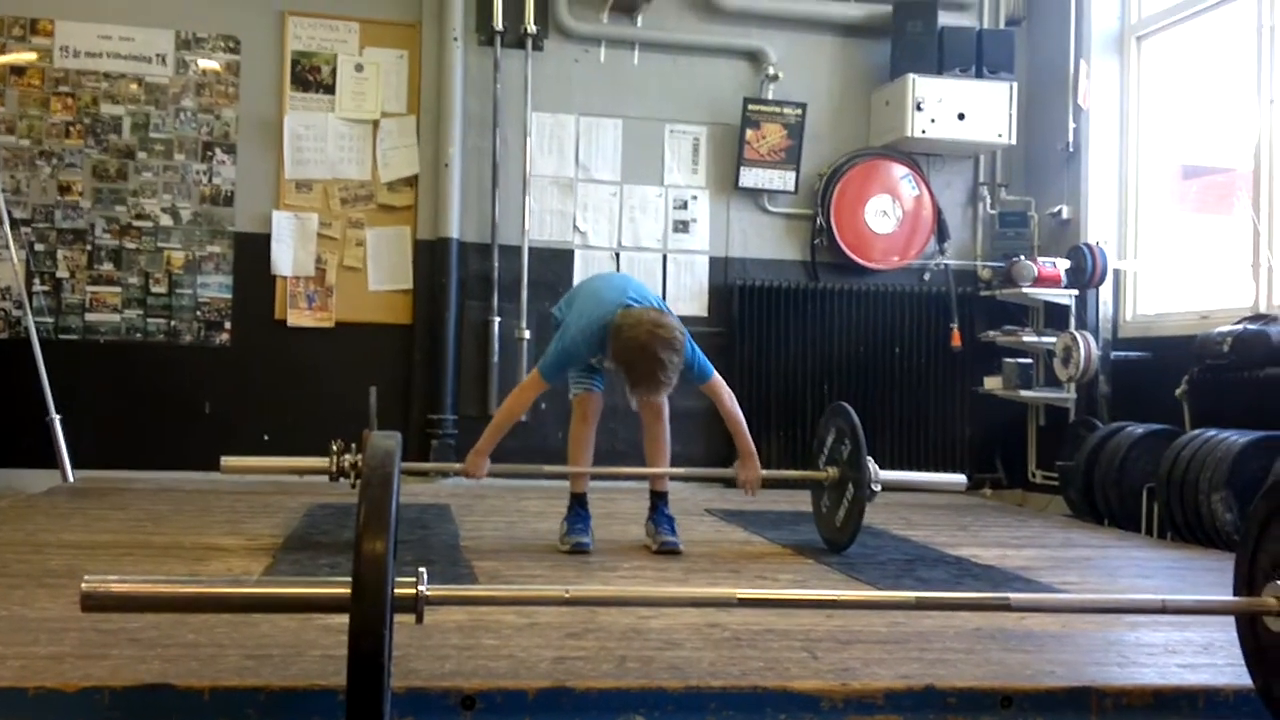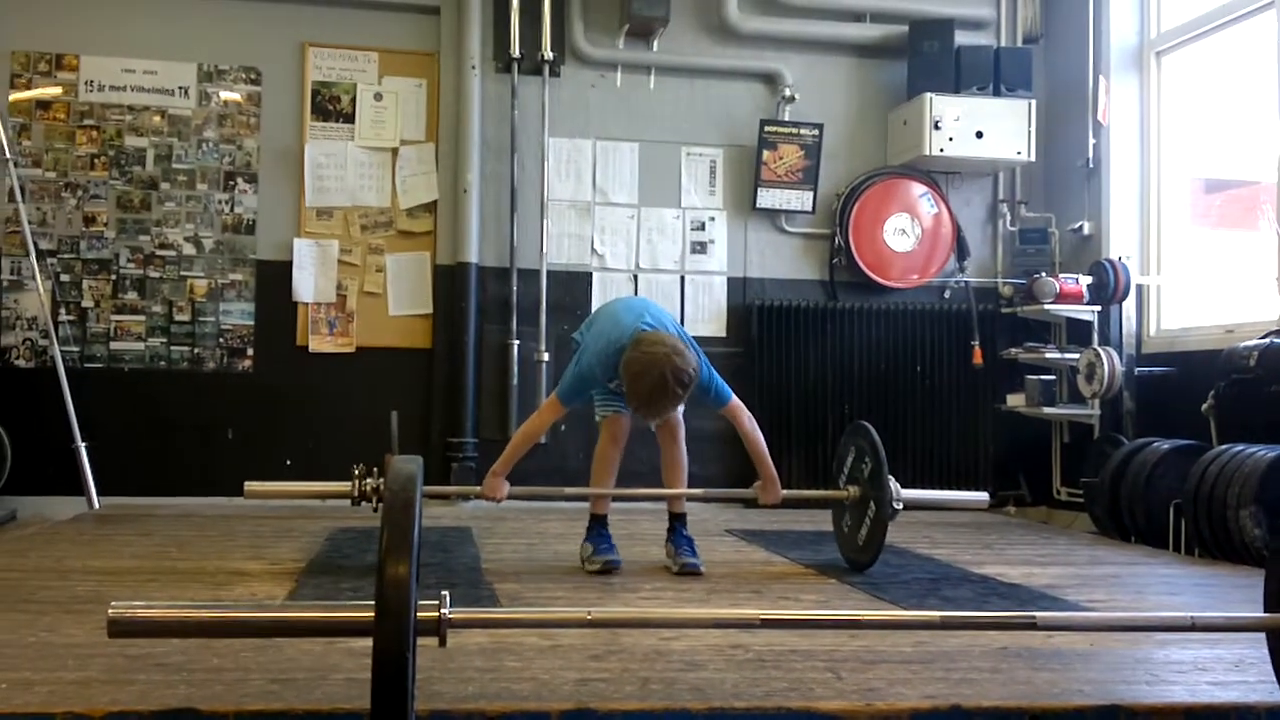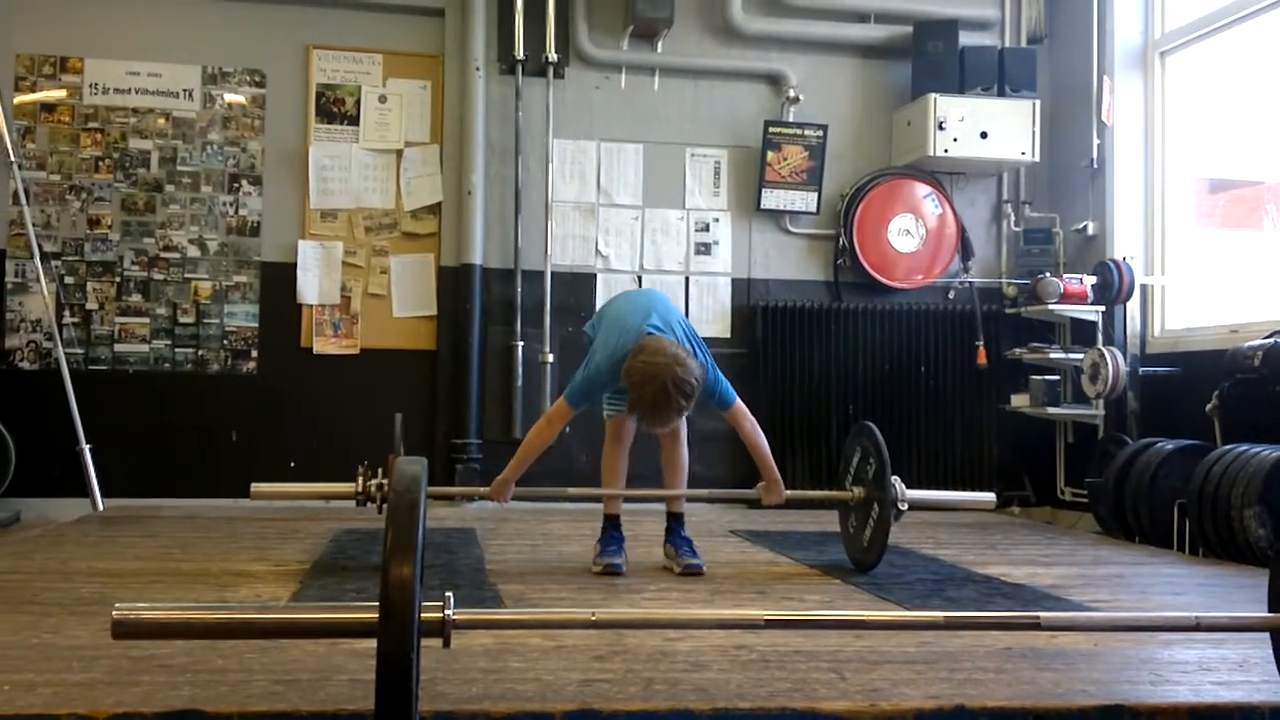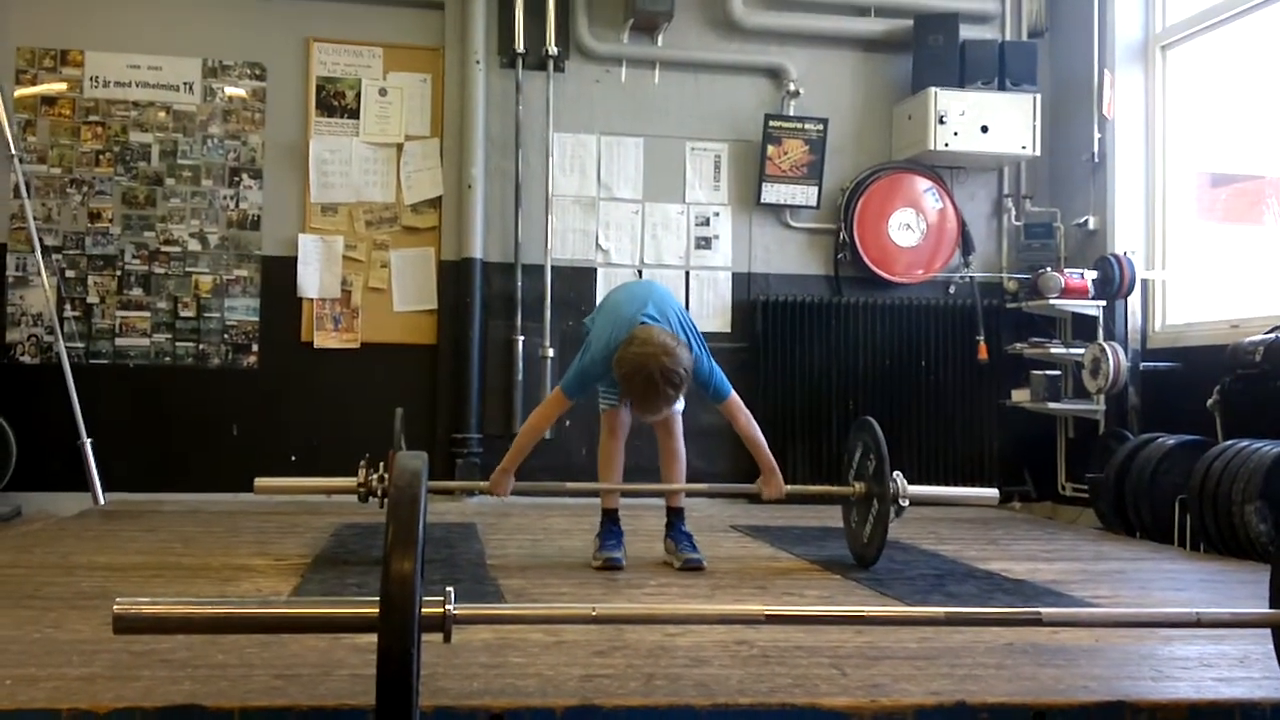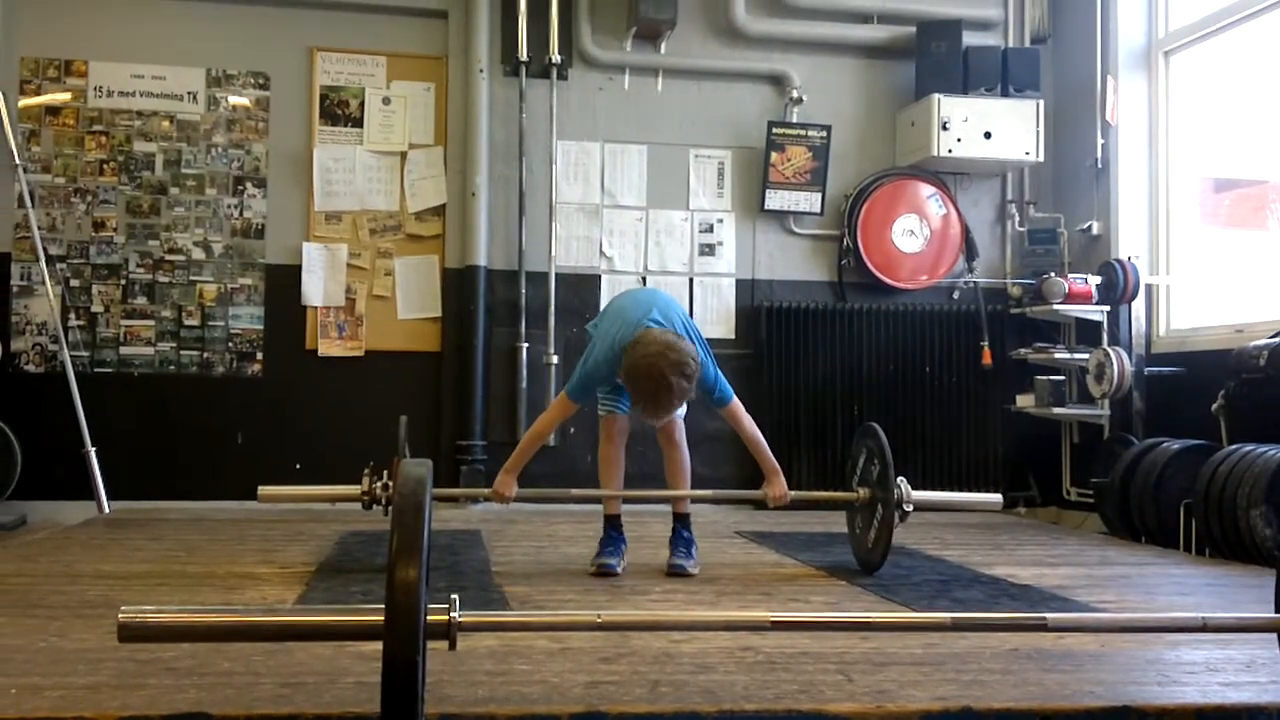
dt=0.5s
person 1, frame 1
left shoulder: (673, 338)
right shoulder: (581, 334)
left elbow: (722, 394)
right elbow: (526, 391)
left wrist: (749, 457)
right wrist: (480, 453)
right hip: (581, 314)
left knee: (656, 407)
right knee: (587, 406)
left ankle: (659, 512)
right ankle: (577, 512)
person 1, frame 2
left shoulder: (688, 362)
right shoulder: (597, 359)
left elbow: (742, 417)
right elbow: (545, 415)
left wrist: (769, 479)
right wrist: (498, 475)
right hip: (605, 346)
left knee: (672, 427)
right knee: (615, 427)
left ankle: (678, 533)
right ankle: (596, 532)
person 1, frame 3
left shoulder: (697, 364)
right shoulder: (606, 362)
left elbow: (744, 421)
right elbow: (552, 421)
left wrist: (773, 480)
right wrist: (507, 479)
right hip: (612, 326)
left knee: (675, 430)
right knee: (620, 429)
left ankle: (676, 533)
right ankle: (611, 533)
person 1, frame 4
left shoulder: (691, 355)
right shoulder: (600, 353)
left elbow: (739, 413)
right elbow: (549, 410)
left wrist: (771, 473)
right wrist: (505, 471)
right hip: (613, 337)
left knee: (670, 423)
right knee: (614, 423)
left ankle: (676, 529)
right ankle: (610, 528)
person 1, frame 5
left shoulder: (694, 358)
right shoulder: (605, 356)
left elbow: (741, 418)
right elbow: (554, 415)
left wrist: (775, 476)
right wrist: (509, 473)
left hip: (669, 333)
right hip: (616, 332)
left knee: (672, 430)
right knee: (613, 429)
left ankle: (682, 534)
right ankle: (612, 534)
